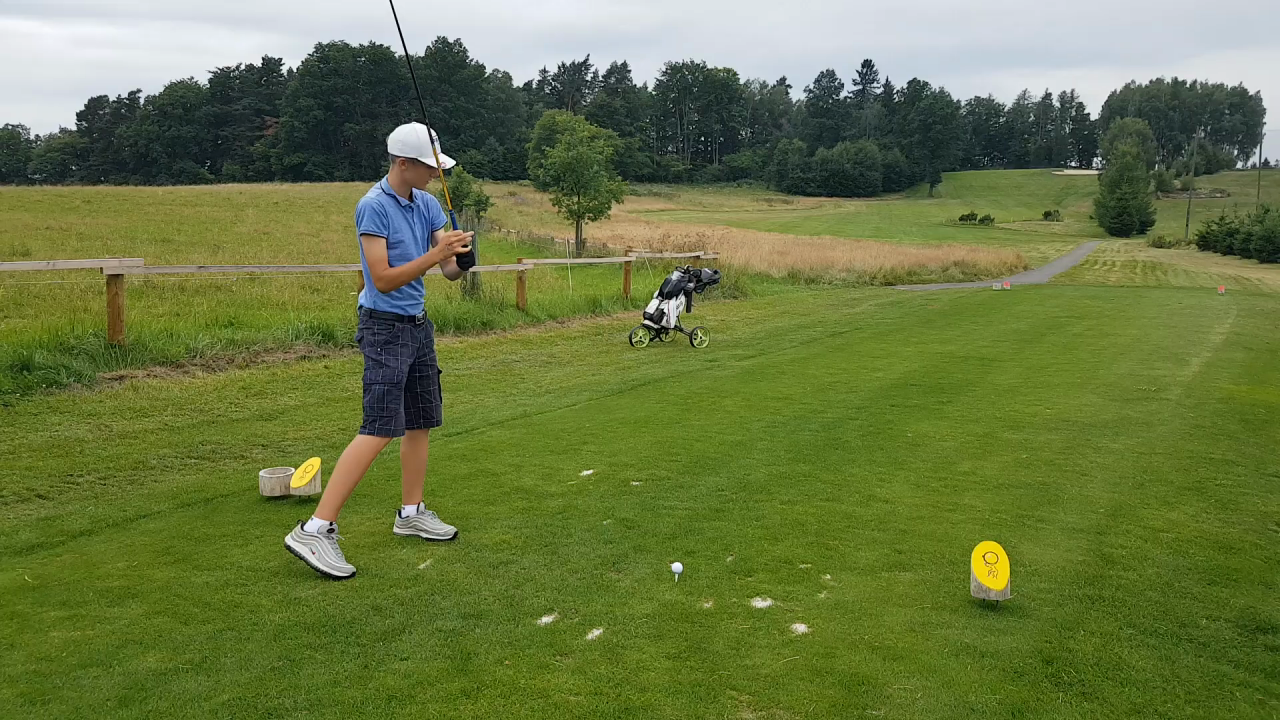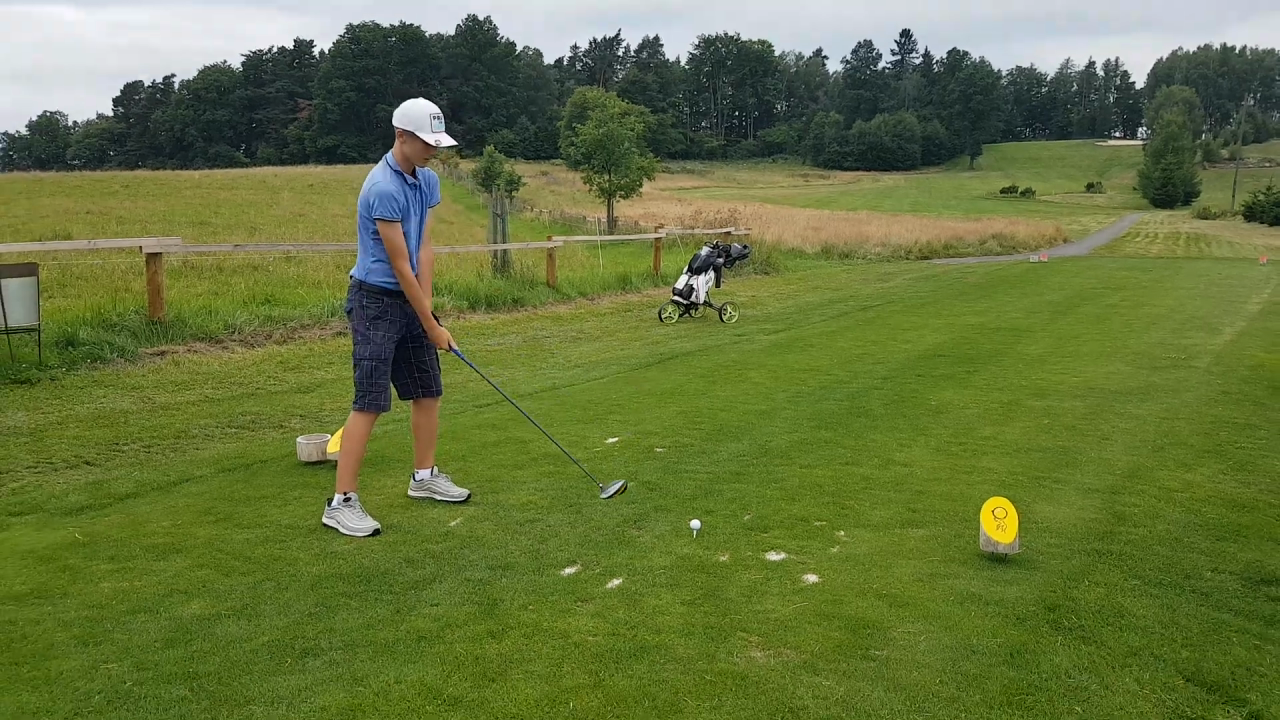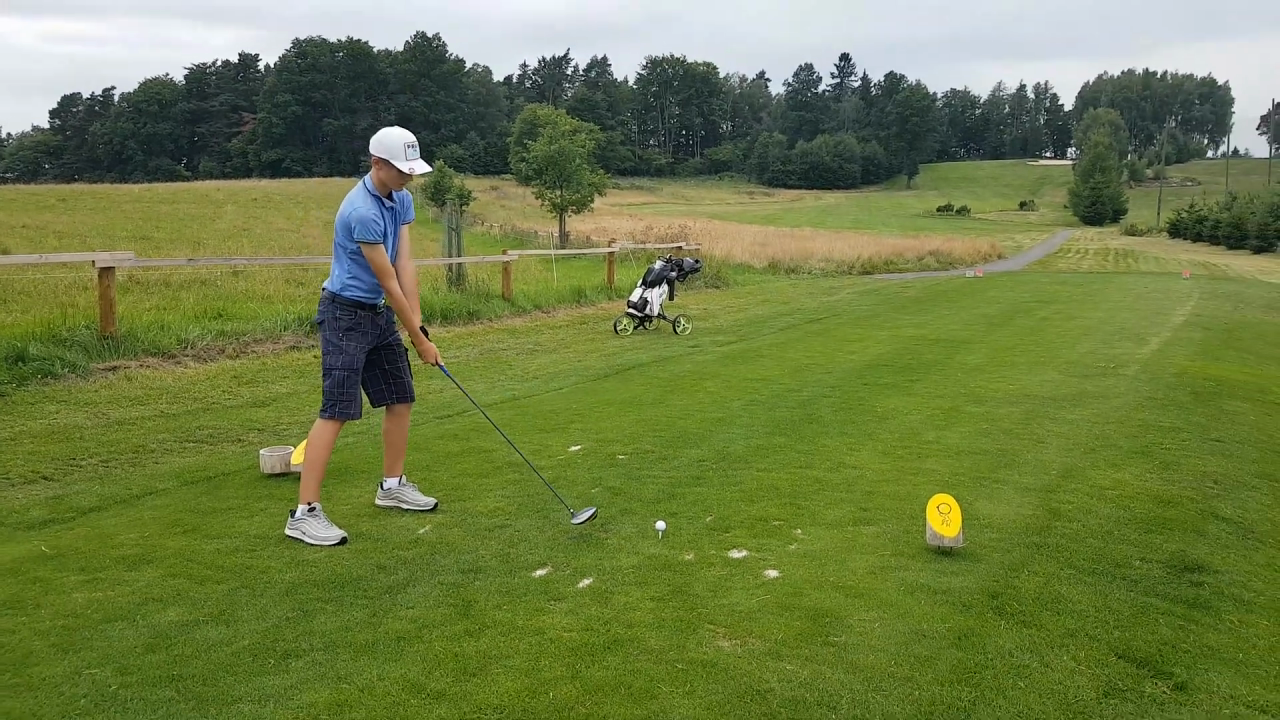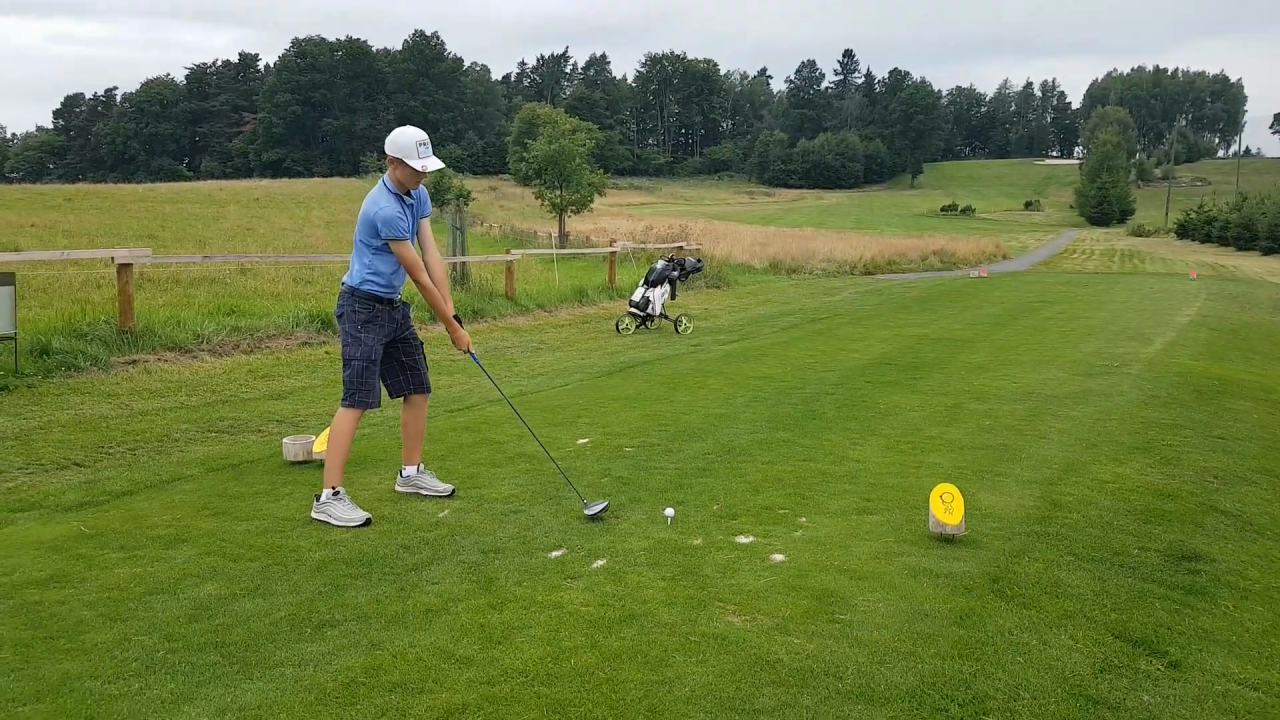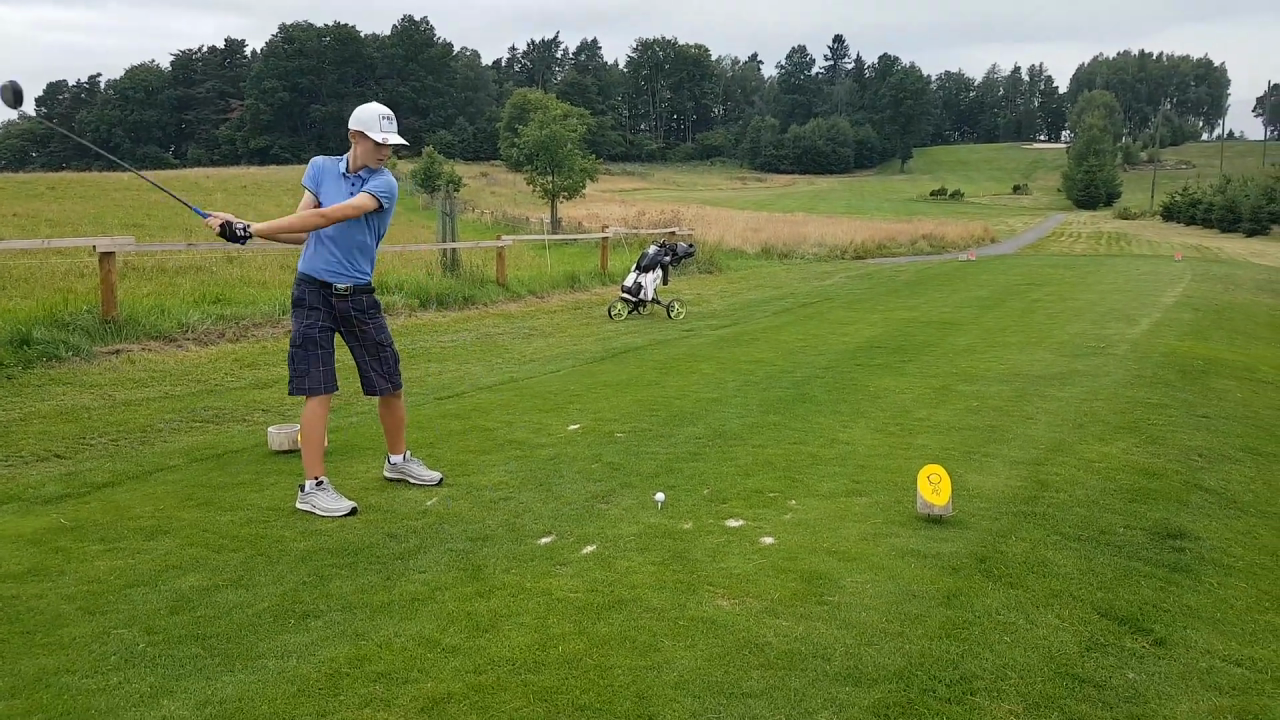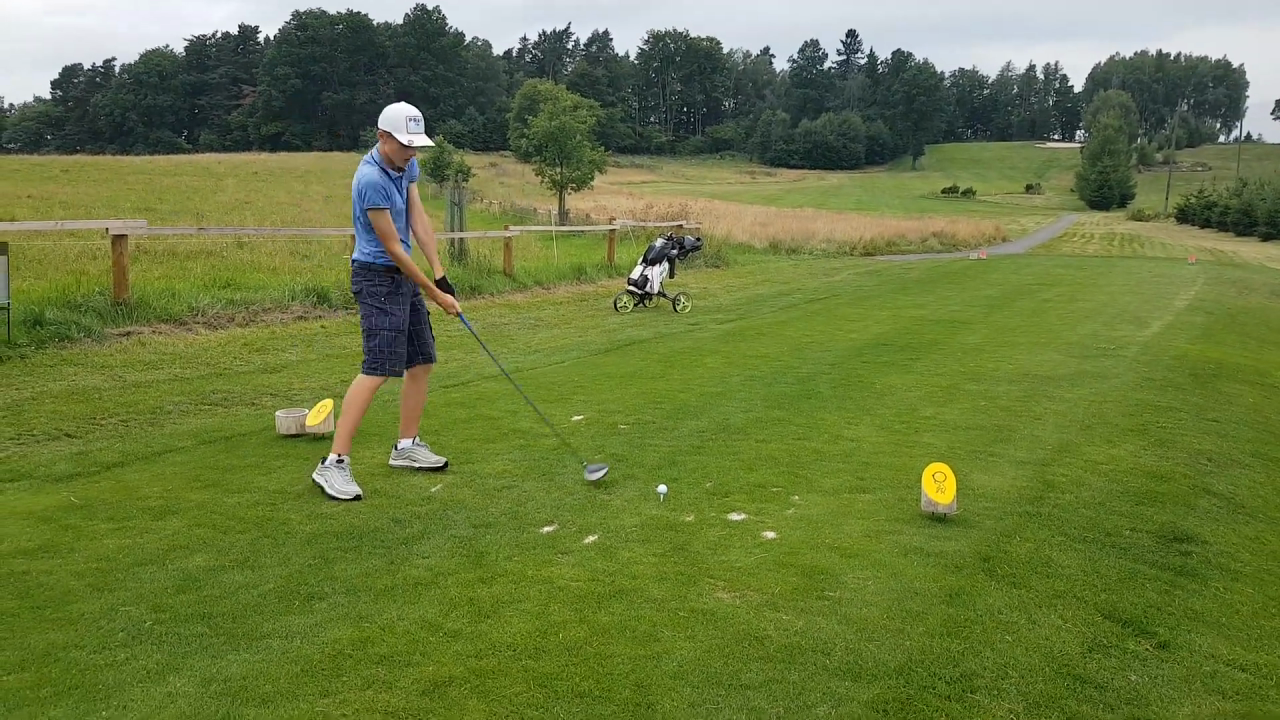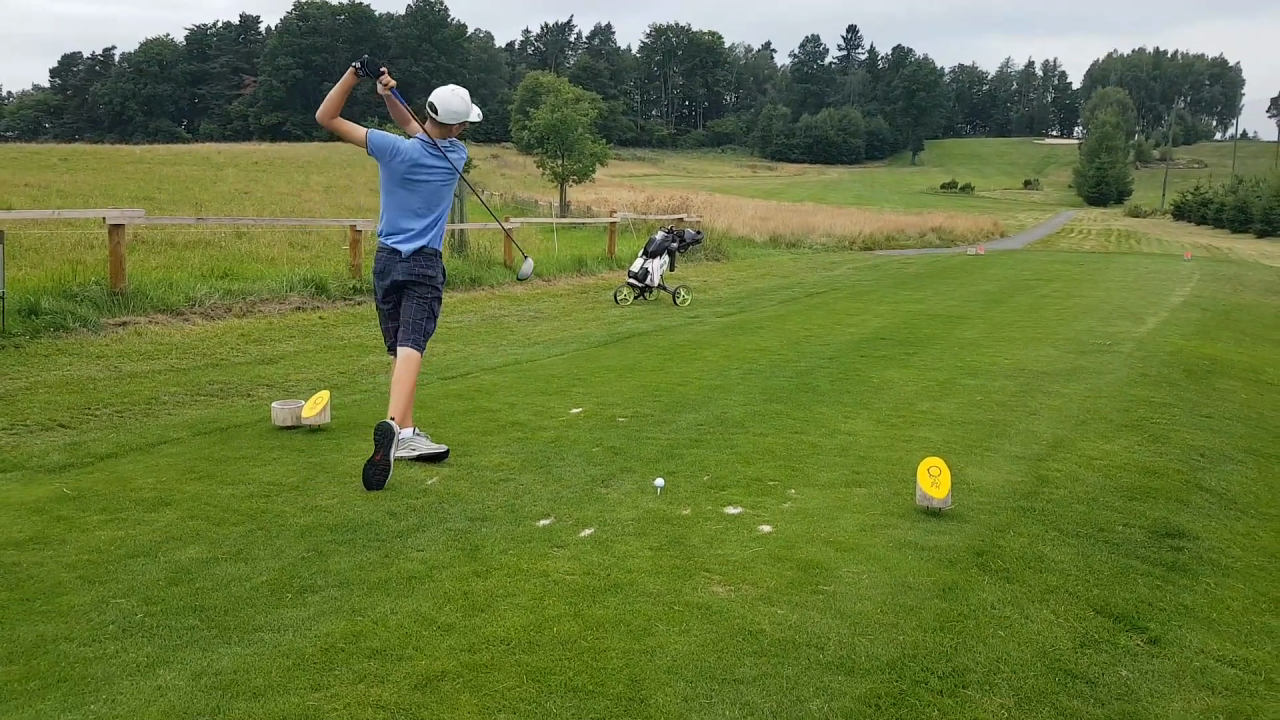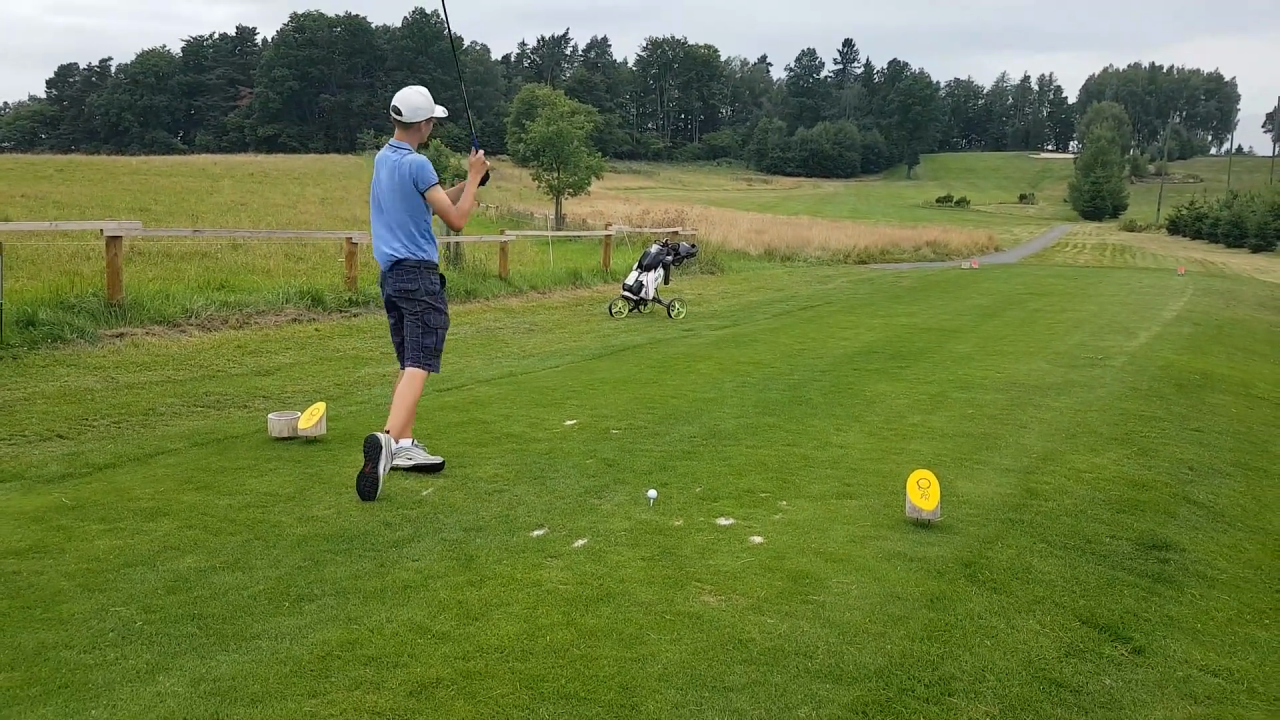
dt=0.7s
person 1, frame 1
left shoulder: (429, 204)
right shoulder: (373, 207)
left elbow: (448, 265)
right elbow: (382, 278)
left wrist: (456, 253)
right wrist: (433, 256)
left hip: (417, 325)
right hip: (383, 327)
left knee: (421, 422)
right knee: (378, 430)
left ankle: (411, 513)
right ankle: (316, 530)
person 1, frame 2
left shoulder: (427, 181)
right shoulder: (383, 188)
left elbow: (423, 249)
right elbow: (400, 266)
left wrist: (429, 308)
right wrist: (431, 325)
left hip: (406, 301)
right hip: (375, 301)
left knee: (428, 392)
right knee: (370, 401)
left ankle: (424, 476)
right ankle: (341, 502)
person 1, frame 3
left shoulder: (401, 199)
right shoulder: (362, 211)
left elbow: (405, 264)
right elbow: (389, 281)
left wrist: (419, 324)
right wrist: (419, 340)
left hip: (378, 313)
right hip: (345, 315)
left knee: (400, 398)
right knee: (336, 410)
left ankle: (392, 485)
right ankle: (305, 512)
person 1, frame 4
left shoulder: (418, 196)
right shoulder: (385, 209)
left elbow: (432, 256)
right elbow: (419, 275)
left wrist: (453, 312)
right wrist: (452, 328)
left hip: (393, 307)
right hip: (363, 308)
left knee: (417, 390)
right knee: (357, 400)
left ankle: (411, 473)
right ankle: (329, 496)
person 1, frame 5
left shoulder: (385, 185)
right shoulder: (319, 168)
left elbow: (329, 217)
right elbow: (299, 230)
left wrist: (253, 229)
right wrist: (243, 227)
left hip: (358, 296)
right hip: (313, 292)
left knee: (390, 385)
right knee: (318, 391)
left ankle: (399, 460)
right ankle: (312, 486)
person 1, frame 6
left shoulder: (407, 167)
right shoulder: (370, 180)
left elbow: (419, 221)
right elbow: (394, 248)
left wrist: (440, 273)
right wrist: (432, 292)
left hip: (405, 280)
right hip: (377, 277)
left knee: (421, 363)
right knee: (377, 370)
left ankle: (406, 445)
right ankle: (334, 463)
person 1, frame 7
left shoulder: (394, 149)
right shoulder: (457, 156)
left elbow: (327, 118)
right elbow: (417, 134)
left wrist: (353, 74)
right wrist: (392, 96)
left hip: (386, 260)
right hip: (425, 266)
left knee: (400, 349)
right knee: (411, 348)
left ankle: (406, 433)
right ankle: (392, 425)
person 1, frame 8
left shoulder: (382, 158)
right shoulder: (417, 163)
right elbow: (457, 220)
left wrist: (469, 180)
right wrist: (474, 176)
left hip: (391, 274)
right hip: (419, 276)
left knee: (409, 363)
right knee: (419, 365)
left ankle: (403, 444)
right ankle: (387, 439)
